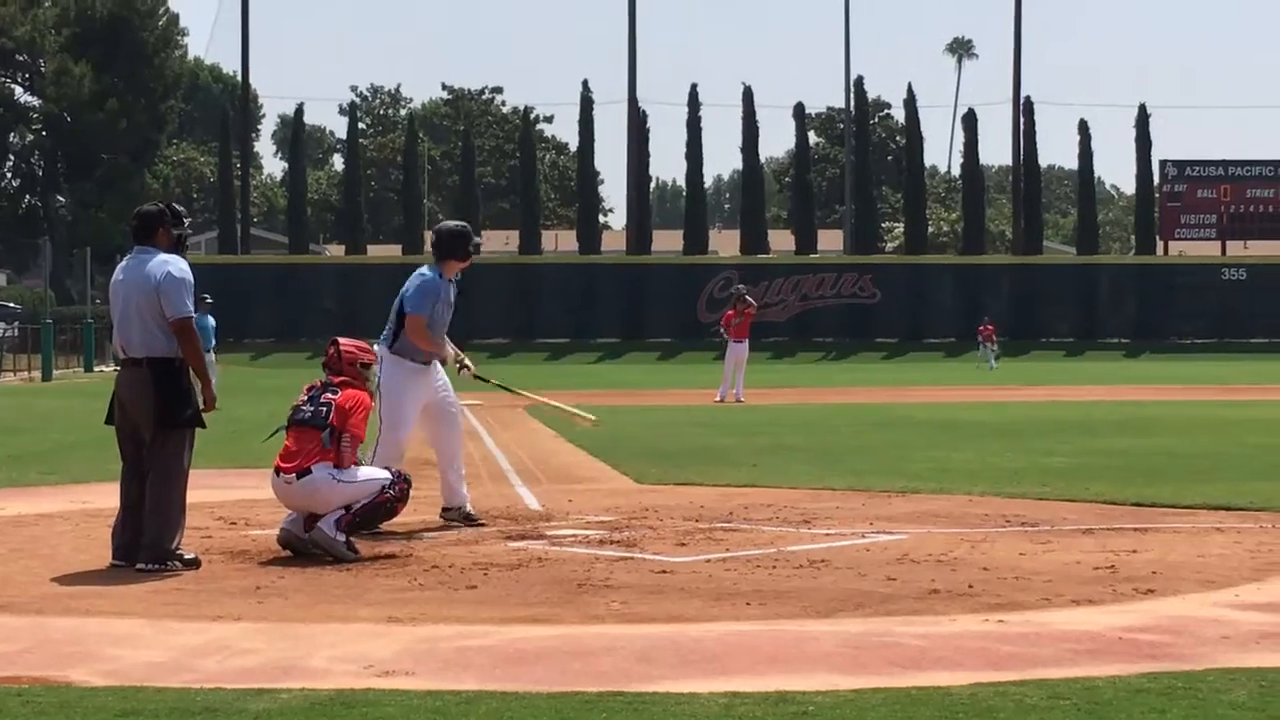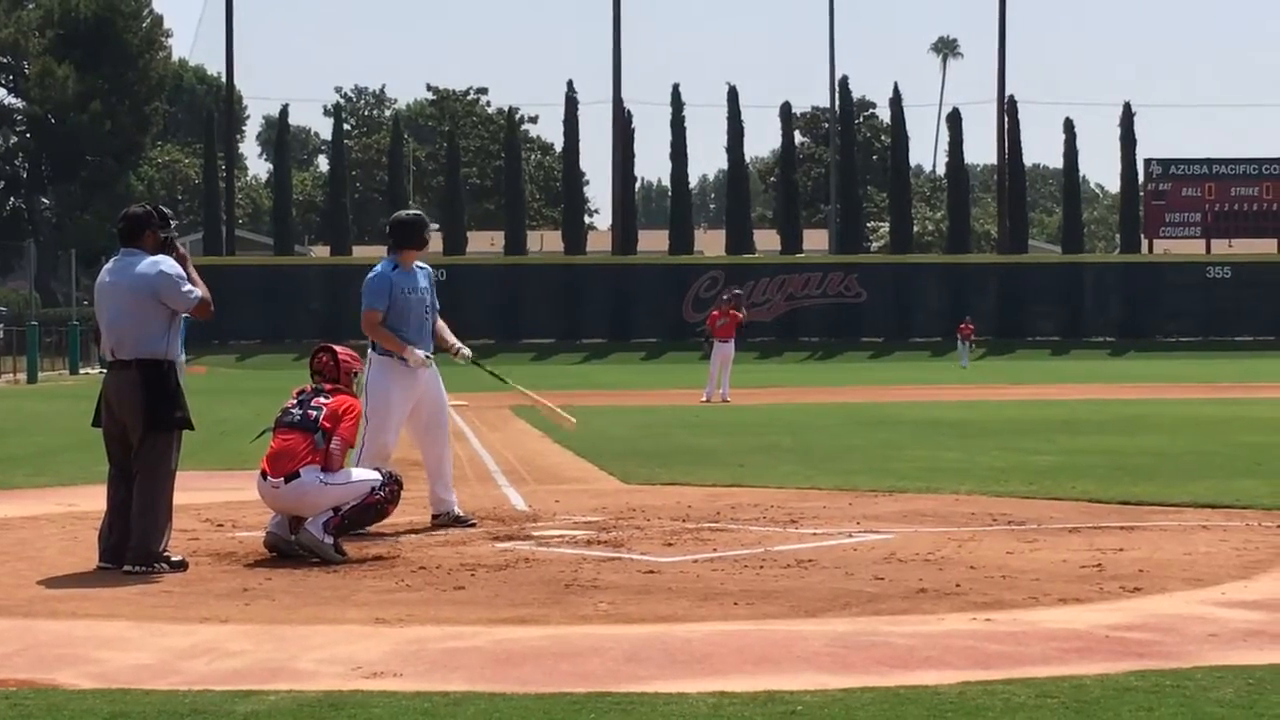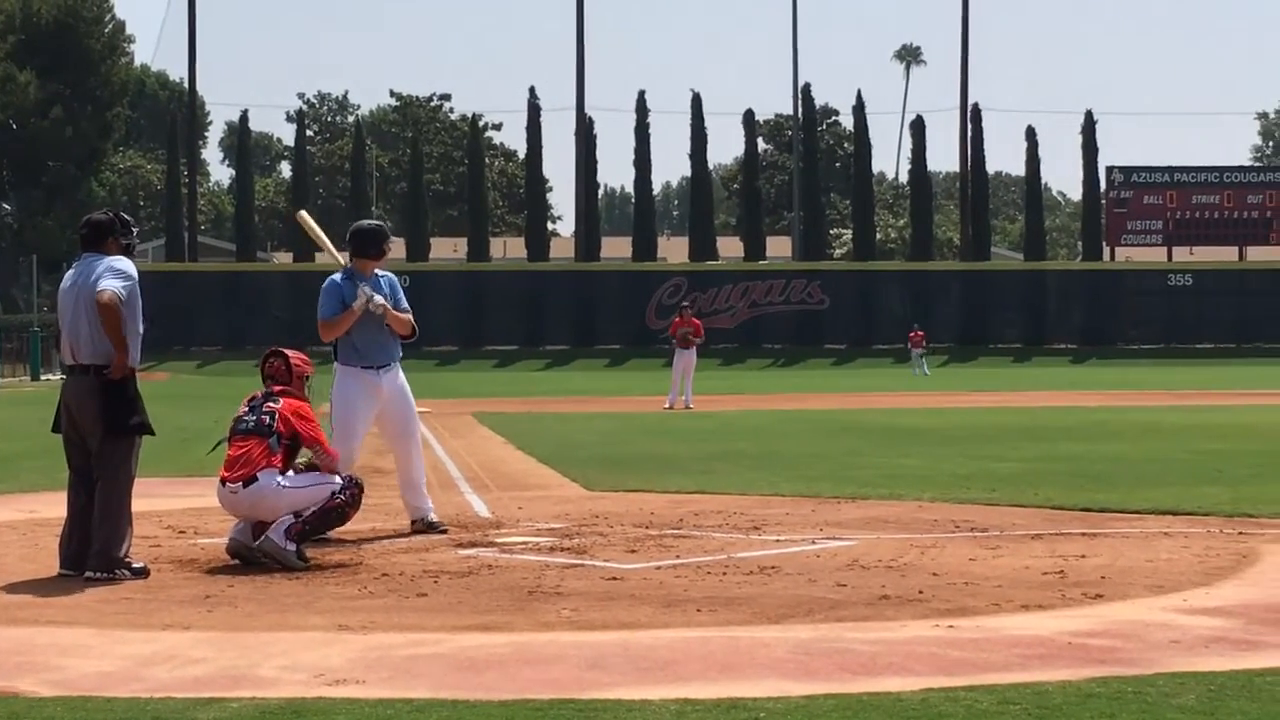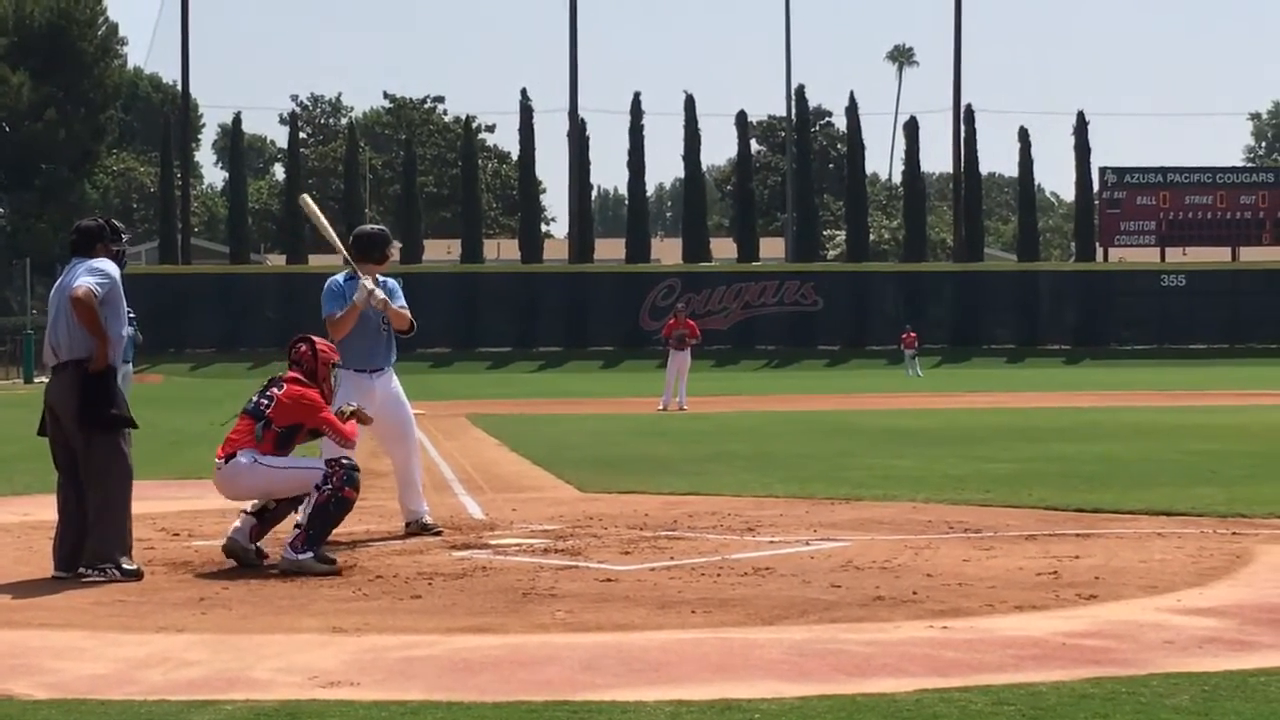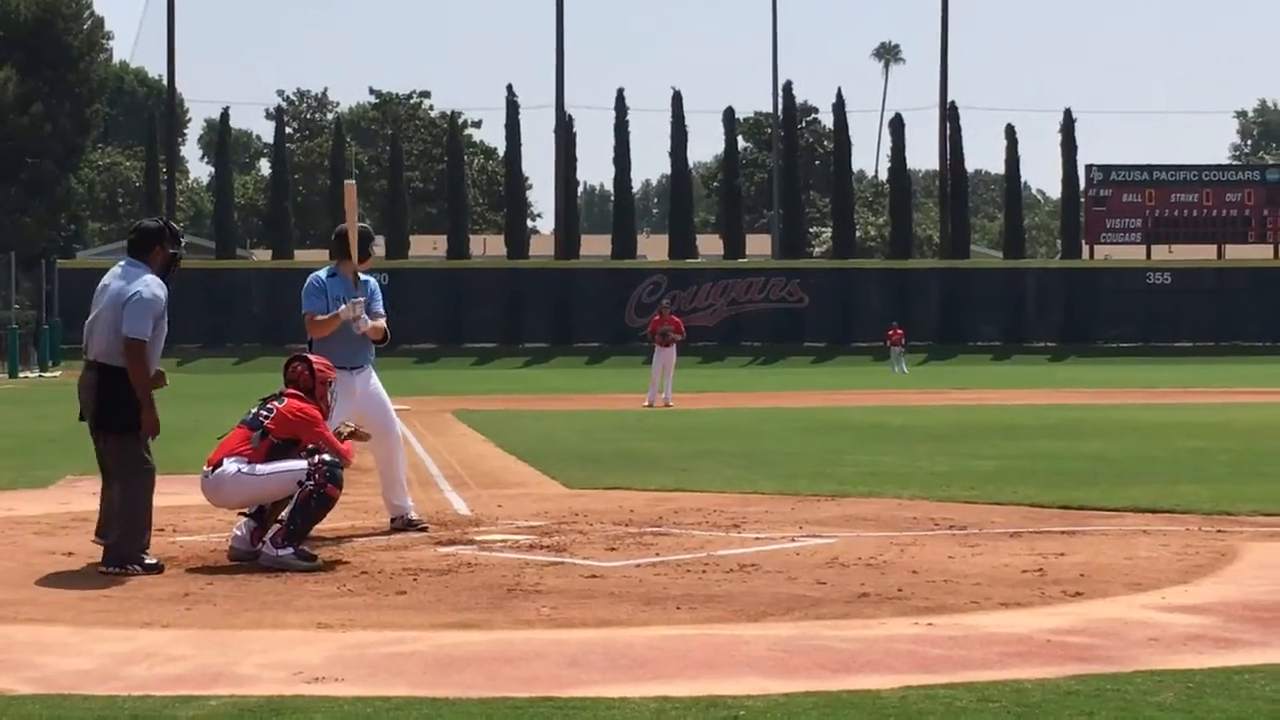
dt=1s
person 1, frame 1
left shoulder: (120, 271)
right shoulder: (172, 267)
left elbow: (127, 325)
right elbow: (184, 331)
right wrist: (206, 383)
left hip: (128, 376)
right hip: (163, 378)
left knee: (135, 466)
right knee: (168, 467)
left ankle: (127, 547)
right ankle: (158, 552)
person 1, frame 2
left shoulder: (106, 273)
right shoulder: (160, 268)
left elbow: (113, 322)
right elbow: (204, 307)
right wrist: (187, 267)
left hip: (115, 378)
right hip: (151, 380)
left knee: (121, 469)
right knee: (154, 469)
left ankle: (113, 550)
right ankle: (145, 554)
person 1, frame 3
left shoulder: (69, 278)
right shoulder: (118, 266)
left elbow: (70, 328)
right elbow: (106, 302)
right wrist: (122, 353)
left hip: (74, 383)
right hip: (109, 384)
left knee: (82, 474)
right knee: (114, 474)
left ankle: (75, 556)
right ankle: (107, 559)
person 1, frame 4
left shoulder: (63, 279)
right shoulder: (102, 268)
right elbow: (81, 298)
right wrist: (103, 343)
left hip: (60, 383)
right hip: (90, 382)
left knee: (73, 475)
right knee: (111, 473)
left ankle: (70, 558)
right ankle: (105, 558)
person 1, frame 5
left shoulder: (115, 275)
right shoulder: (149, 288)
right elbow: (134, 349)
left wrist: (149, 373)
right wrist: (147, 407)
left hip: (96, 378)
right hip: (116, 385)
left knee: (118, 465)
right knee: (135, 469)
left ankle: (111, 531)
right ankle: (124, 554)
person 2, frame 1
left shoulder: (449, 283)
right shoulder: (426, 280)
right elbow: (414, 330)
left wrist: (459, 356)
right wrist: (444, 351)
left hip: (429, 366)
right hip: (398, 366)
left knee: (451, 428)
right knee: (394, 439)
left ankle: (455, 504)
person 2, frame 2
left shoulder: (425, 272)
right shoulder: (382, 276)
right elbow: (370, 326)
left wrist: (453, 344)
right wrist: (408, 352)
left hip: (424, 369)
right hip: (389, 369)
left knee: (438, 436)
right knee: (378, 441)
left ankle: (445, 508)
person 2, frame 3
left shoulder: (389, 281)
right shoulder: (336, 285)
left elbow: (409, 330)
right elbow: (326, 333)
left wrist: (385, 309)
right wrist: (357, 307)
left hip: (392, 376)
right hip: (354, 379)
left knee: (410, 445)
right knee: (343, 451)
left ankle: (421, 514)
person 2, frame 4
left shoulder: (389, 286)
right shoulder: (337, 286)
left elbow: (406, 326)
right elbow: (335, 332)
left wrist: (383, 302)
right wrist: (359, 300)
left hip: (385, 380)
right hip: (349, 381)
left knee: (407, 445)
right knee: (336, 453)
left ankle: (416, 516)
person 2, frame 5
left shoulder: (370, 284)
right shoulder: (318, 282)
left elbow: (381, 333)
right elbow: (313, 329)
left wrist: (368, 325)
right wrist: (343, 313)
left hip: (365, 376)
left knee: (390, 439)
left ankle: (401, 512)
person 3, frame 1
left shoulder: (312, 391)
right shoulder: (357, 396)
right elbow: (346, 455)
left hip: (281, 484)
right hip: (313, 484)
right knee: (398, 484)
left ankle: (295, 527)
right ankle: (334, 529)
person 3, frame 2
left shoulder: (299, 397)
right shoulder: (348, 403)
left elbow: (290, 446)
right elbow: (335, 456)
right wrist: (331, 489)
left hip: (267, 488)
right hip: (301, 487)
right knee: (388, 485)
left ankle: (280, 529)
right ankle: (322, 530)
person 3, frame 3
left shoulder: (249, 405)
right shoulder: (297, 407)
right elbow: (329, 461)
left wrist: (298, 468)
right wrist: (313, 467)
left hip: (227, 495)
right hip: (259, 493)
left knee: (280, 485)
right knee: (350, 489)
left ankle: (243, 536)
right ankle: (284, 537)
person 3, frame 4
left shoulder: (276, 387)
right shoulder: (305, 395)
right elbow: (348, 441)
left wrist: (330, 424)
right wrist: (350, 419)
left hip: (227, 471)
right hip: (244, 468)
left knee: (301, 483)
right knee: (345, 474)
left ankle: (244, 535)
right ankle: (300, 551)
person 3, frame 5
left shoulder: (276, 403)
right shoulder: (303, 410)
left elbow: (288, 453)
right elbow: (343, 458)
left wrist: (331, 440)
right wrist: (344, 439)
left hip: (217, 478)
right hip: (232, 477)
left knee: (288, 474)
right knee: (328, 473)
left ankle: (246, 539)
right ankle: (281, 548)
